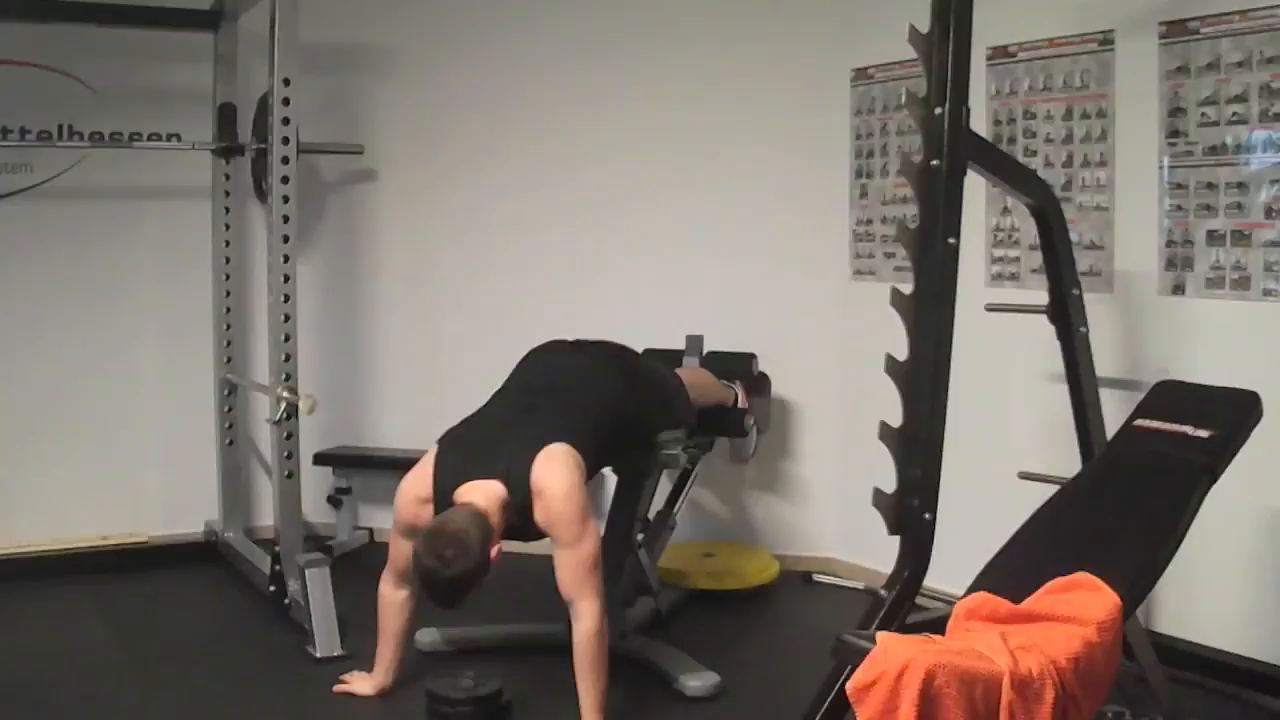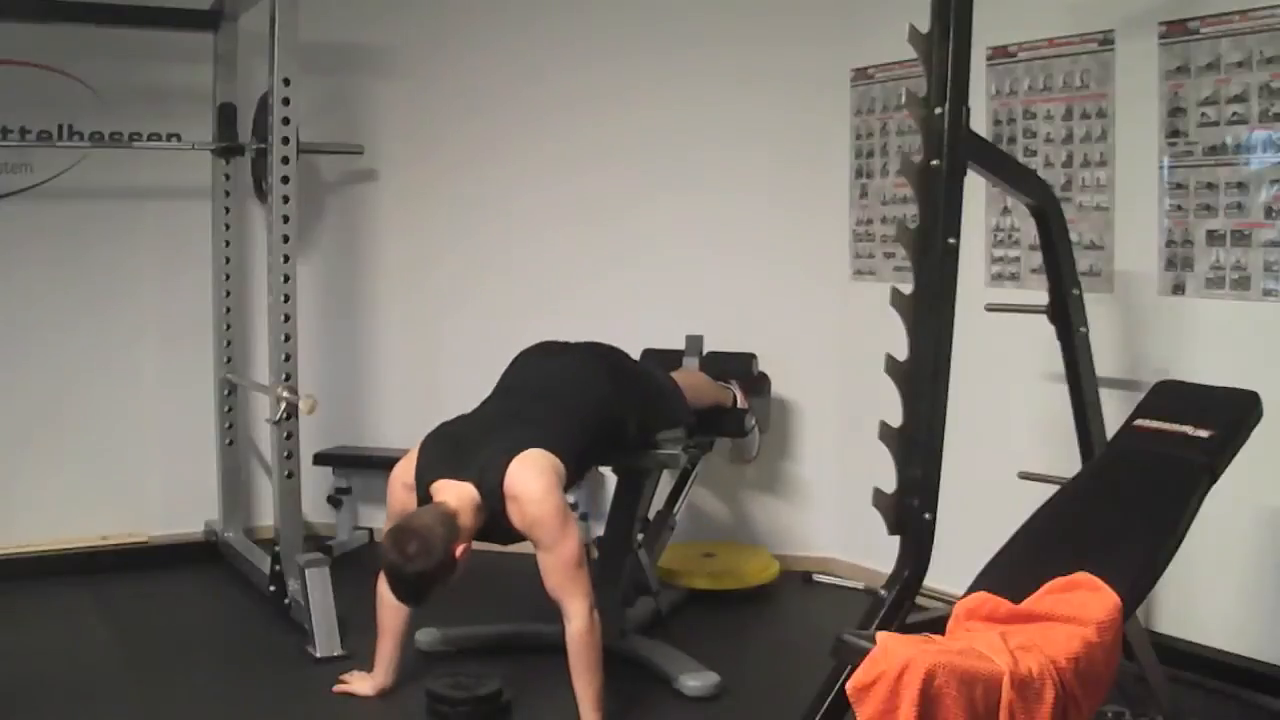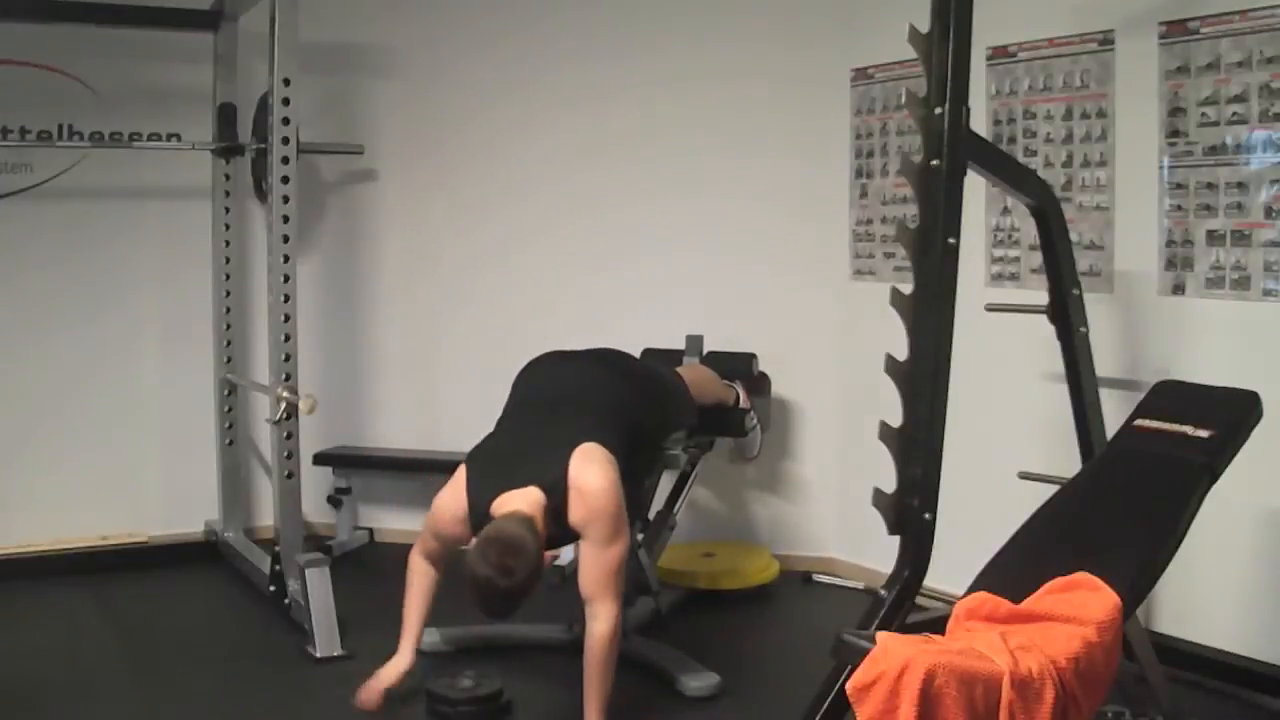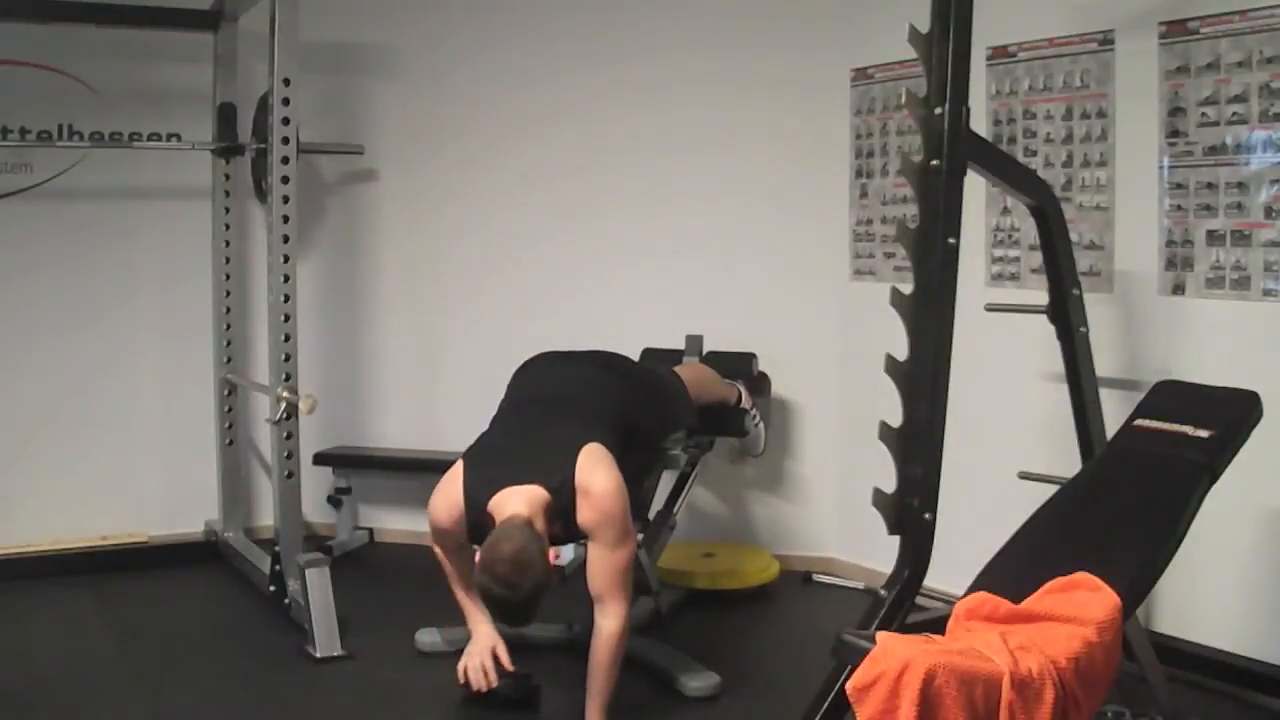
dt=0.5s
person 1, frame 1
left shoulder: (552, 488)
right shoulder: (418, 492)
left elbow: (587, 611)
right elbow: (396, 582)
right wrist: (380, 677)
left hip: (613, 378)
right hip: (543, 367)
left knee: (679, 393)
left ankle: (732, 396)
person 1, frame 2
left shoulder: (528, 493)
right shoulder: (407, 481)
left elbow: (579, 610)
right elbow: (390, 579)
right wrist: (380, 676)
left hip: (604, 383)
right hip: (535, 367)
left knee: (675, 395)
left ankle: (732, 399)
person 1, frame 3
left shoulder: (591, 489)
right shoulder: (456, 505)
left elbow: (604, 612)
right elbow: (425, 555)
right wrist: (404, 652)
left hip: (622, 386)
right hip: (546, 376)
left knee: (674, 389)
left ankle: (735, 399)
person 1, frame 4
left shoulder: (597, 492)
right shoulder: (450, 503)
left elbow: (611, 613)
right elbow: (447, 547)
right wrist: (481, 628)
left hip: (618, 385)
right hip: (538, 376)
left knee: (679, 385)
left ankle: (738, 397)
